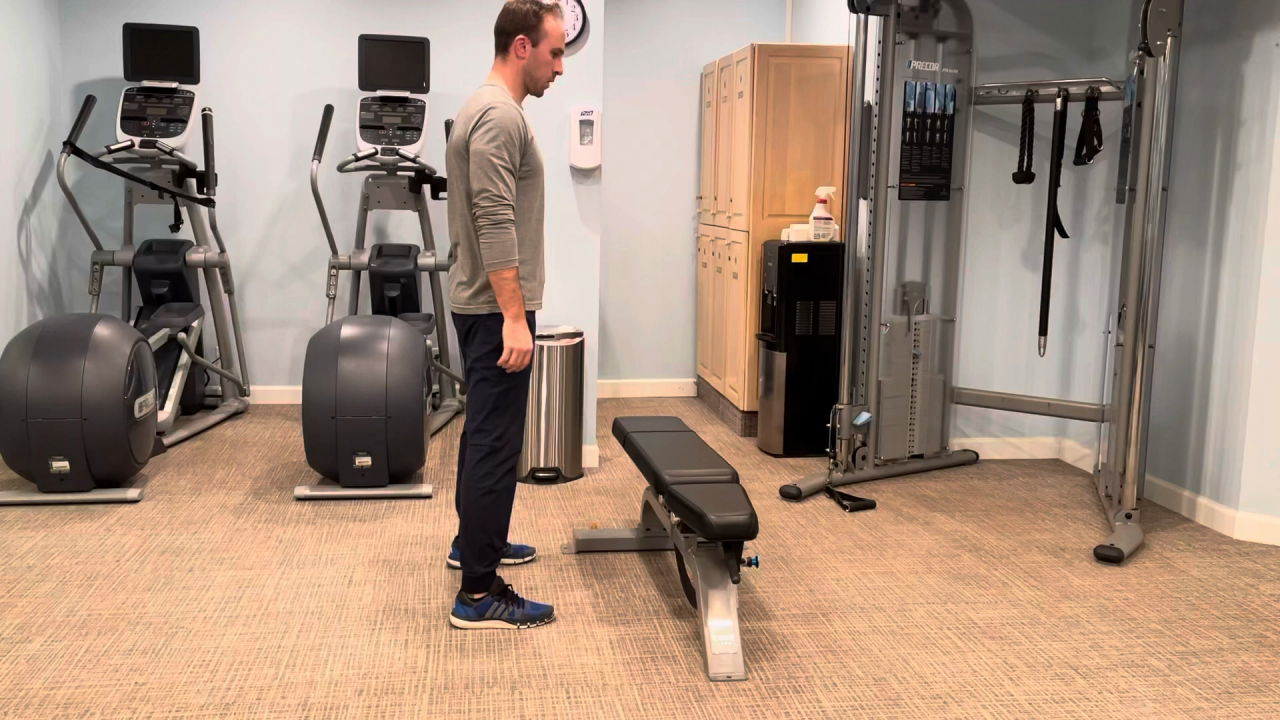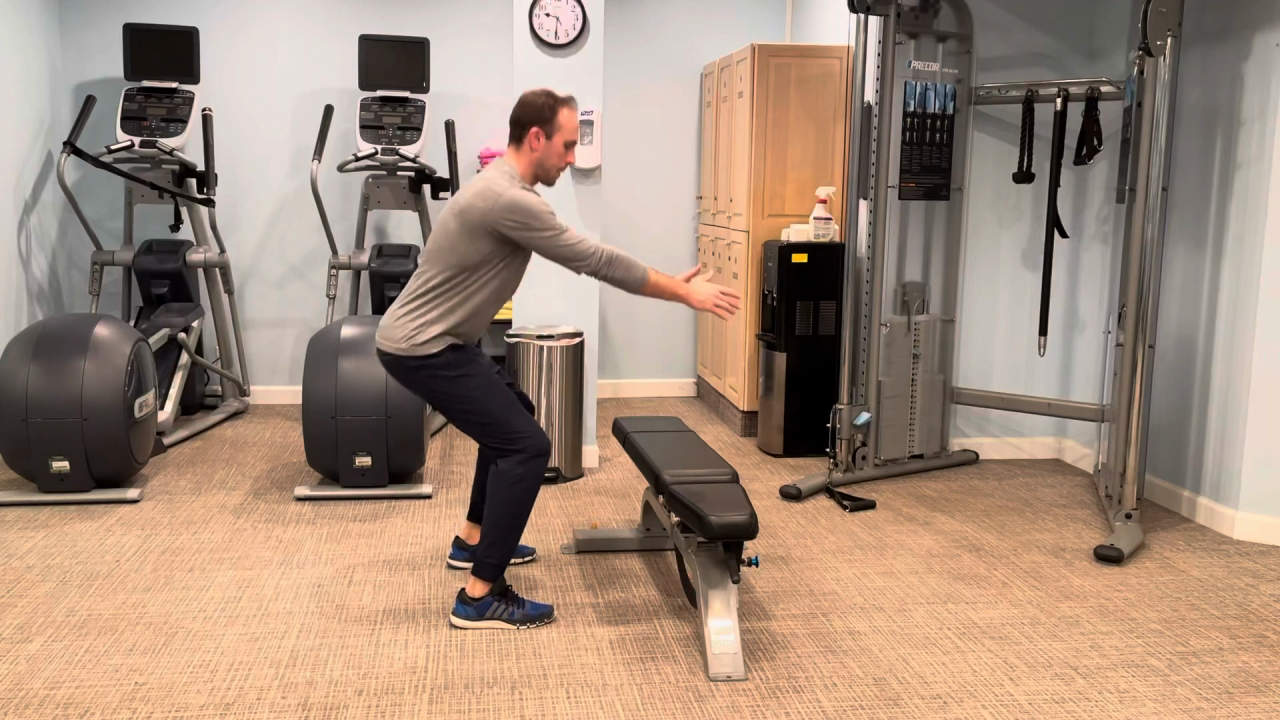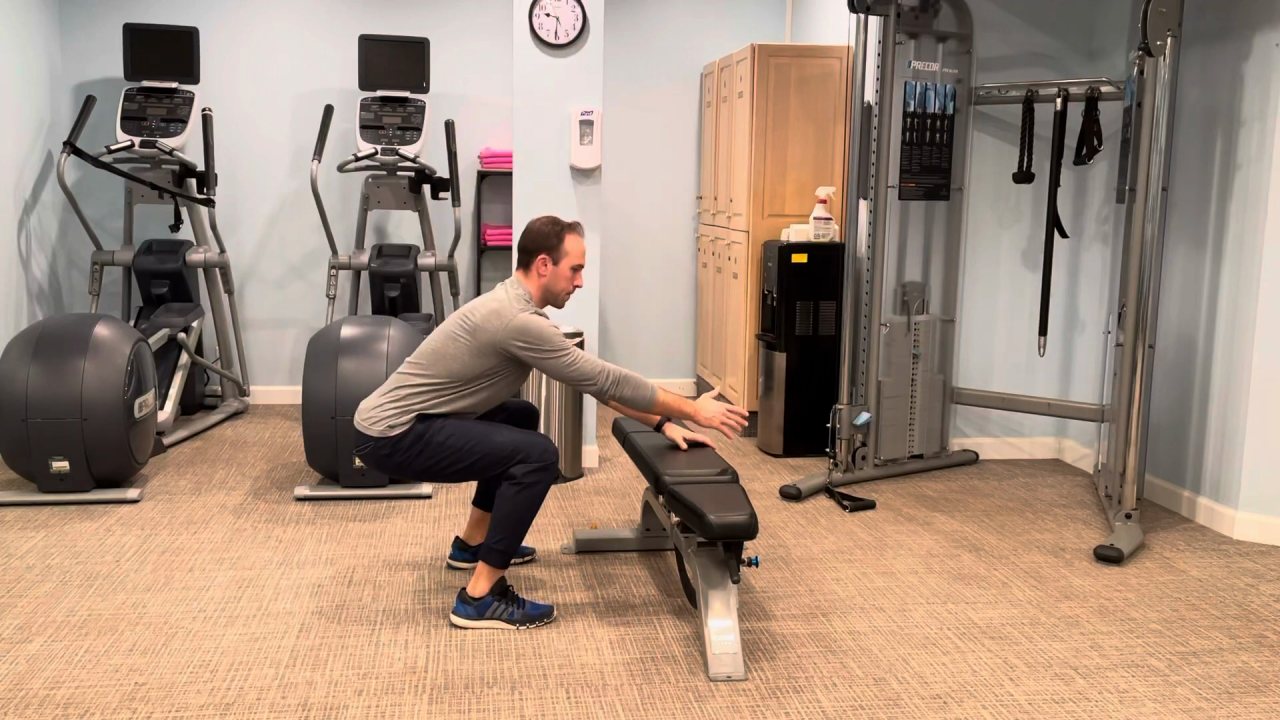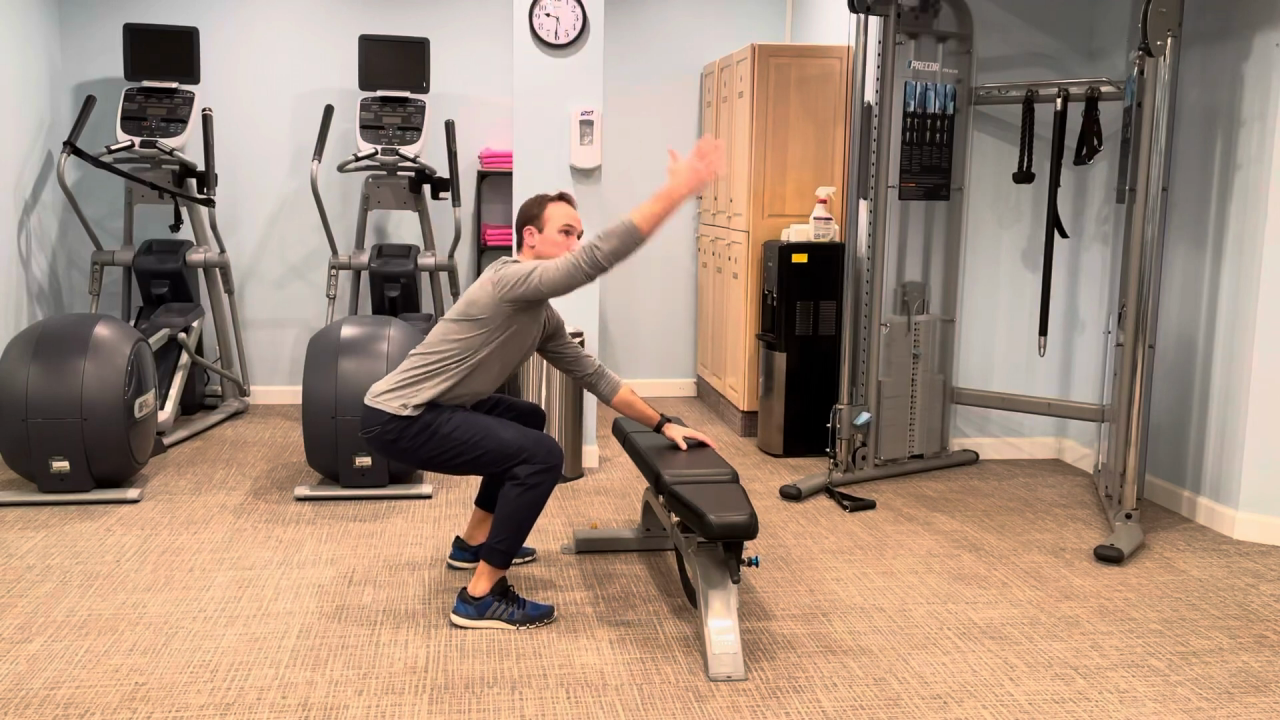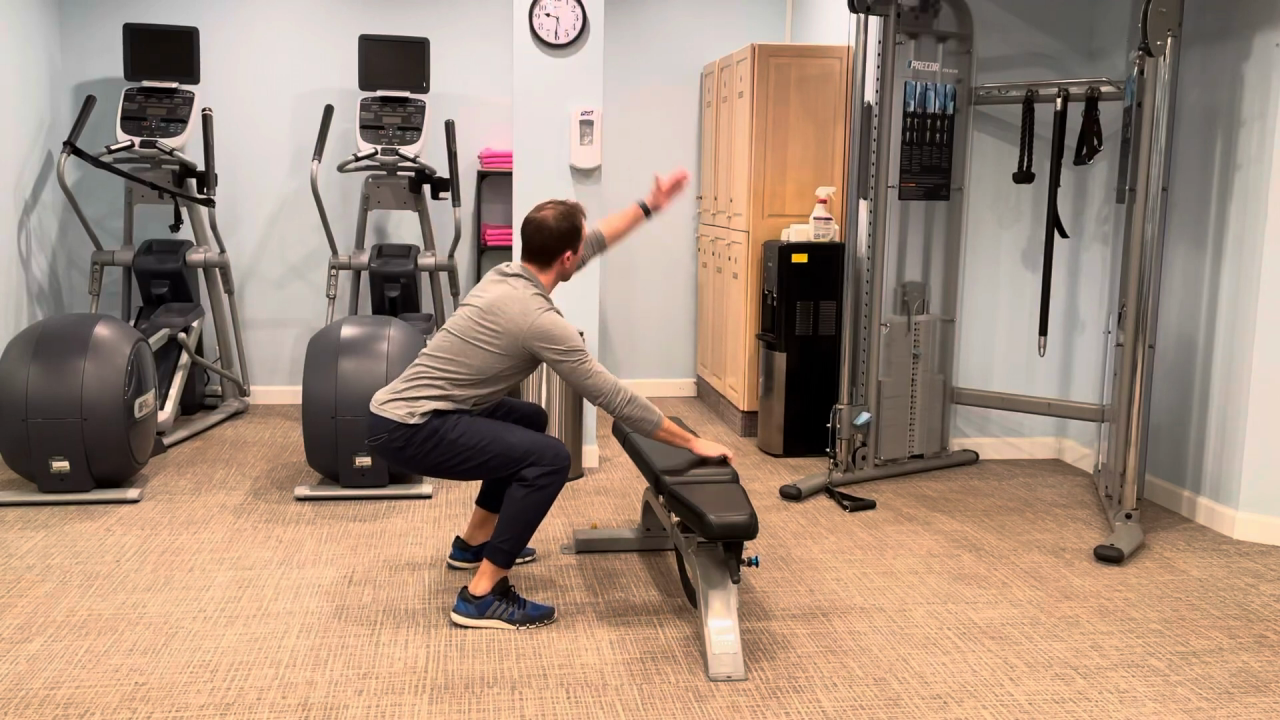
dt=1s
person 1, frame 1
left shoulder: (488, 108)
right shoulder: (500, 115)
right elbow: (495, 225)
right wrist: (513, 318)
left hip: (486, 303)
right hip: (493, 309)
left knee: (486, 430)
right knee: (496, 439)
left ankle: (474, 538)
right ankle: (478, 593)
person 1, frame 2
left shoulder: (506, 189)
right shoulder: (508, 200)
left elbow: (587, 251)
right elbow: (596, 261)
left wrist: (670, 280)
right wrist: (686, 294)
left hip: (430, 338)
right hip: (420, 348)
left knee: (512, 416)
right knee: (526, 445)
left ankle: (474, 538)
right ankle: (480, 596)
person 1, frame 3
left shoulder: (517, 310)
right shoulder: (517, 322)
left elbow: (591, 378)
right elbow: (605, 379)
left wrist: (663, 422)
right wrist: (693, 410)
left hip: (404, 419)
right hip: (390, 436)
left knee: (521, 419)
right knee: (536, 455)
left ankle: (473, 542)
right ankle: (480, 597)
person 1, frame 4
left shoulder: (539, 315)
right shoulder: (513, 281)
left elbow: (592, 372)
right elbow: (598, 259)
left wrist: (662, 424)
right wrist: (677, 189)
left hip: (426, 409)
right hip: (398, 420)
left knee: (528, 425)
right knee: (540, 458)
left ankle: (475, 543)
right ankle: (480, 597)
person 1, frame 5
left shoulder: (506, 277)
right shoulder: (541, 322)
left elbow: (582, 246)
right elbow: (615, 398)
left wrist: (648, 208)
right wrist: (692, 441)
left hip: (404, 415)
right hip: (407, 429)
left knee: (529, 422)
right knee: (548, 459)
left ankle: (475, 543)
right ankle: (481, 598)
